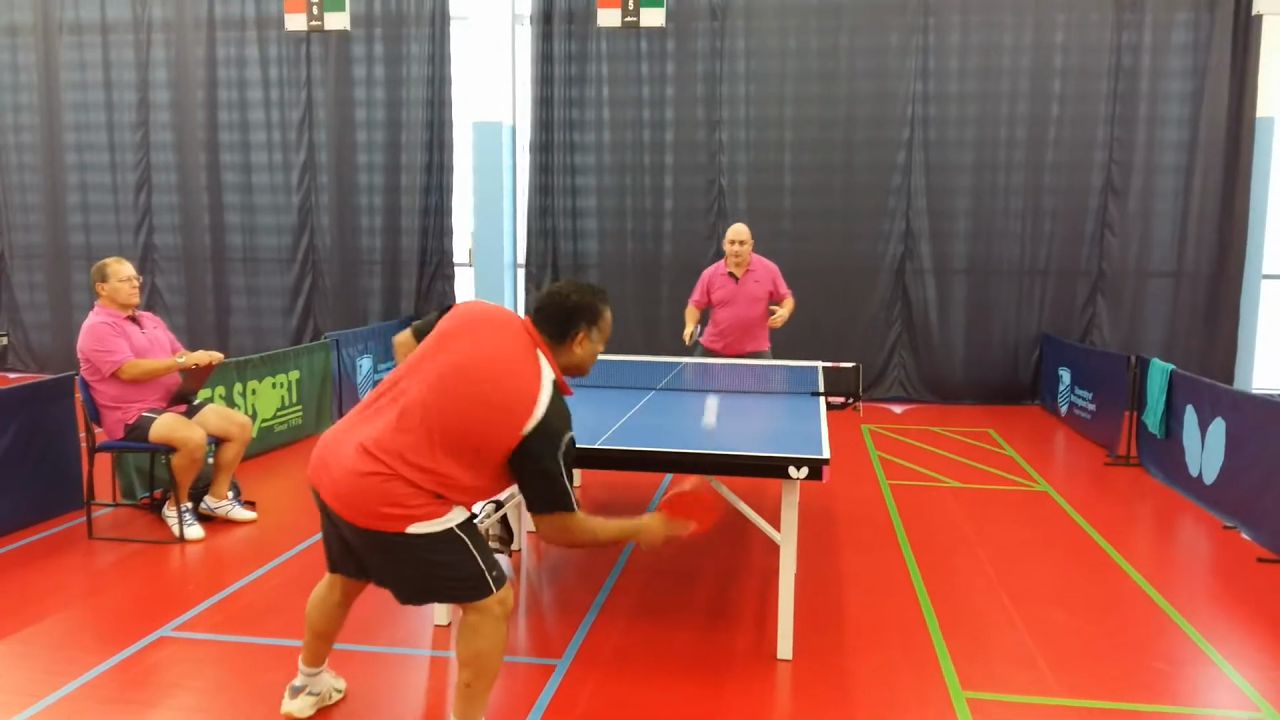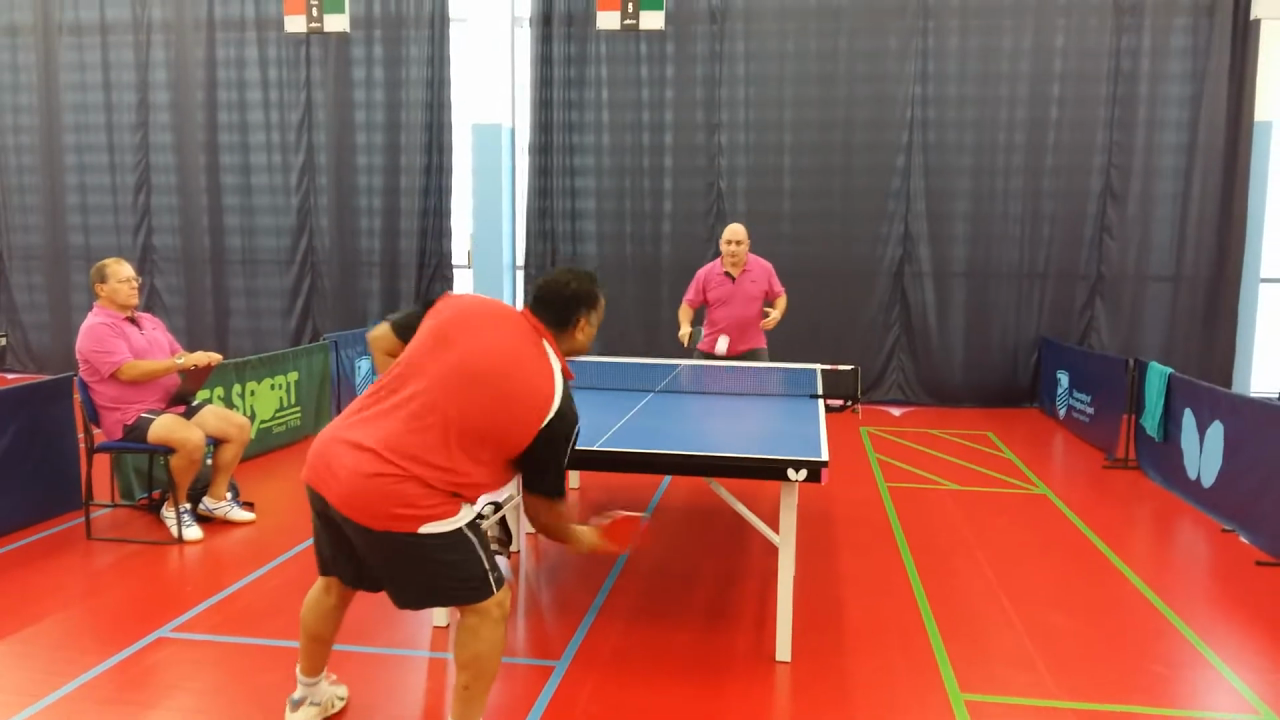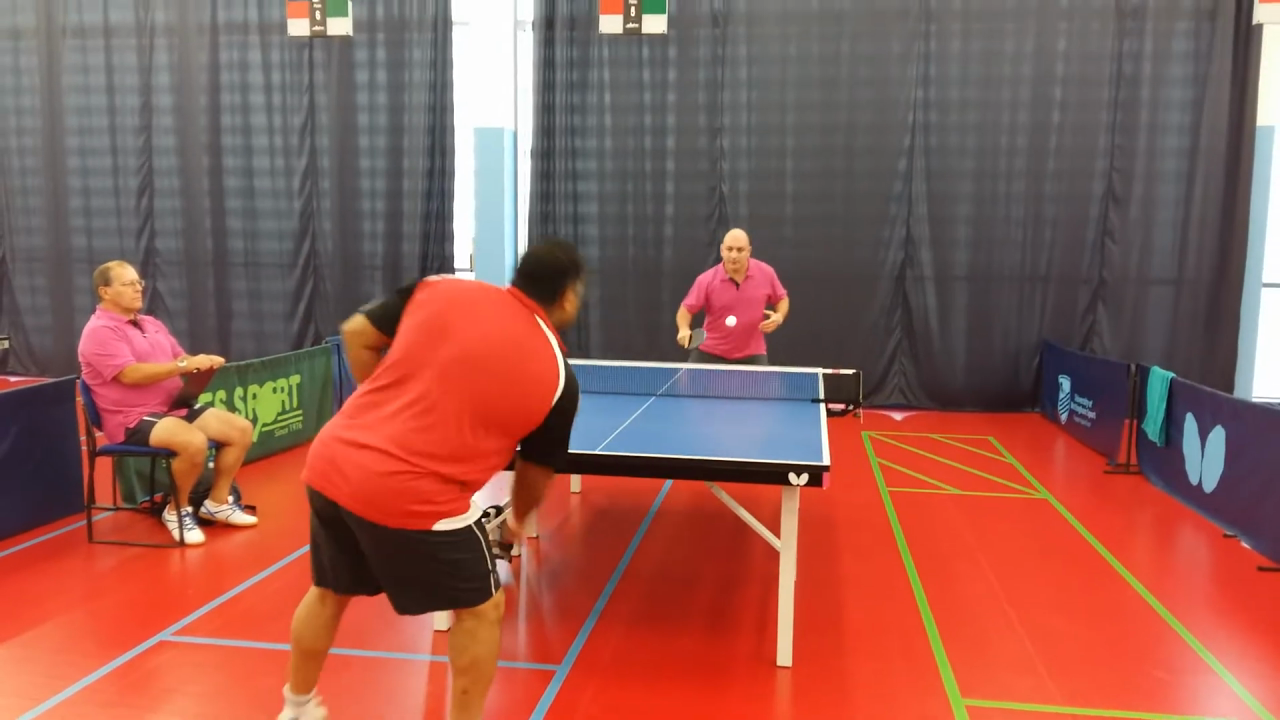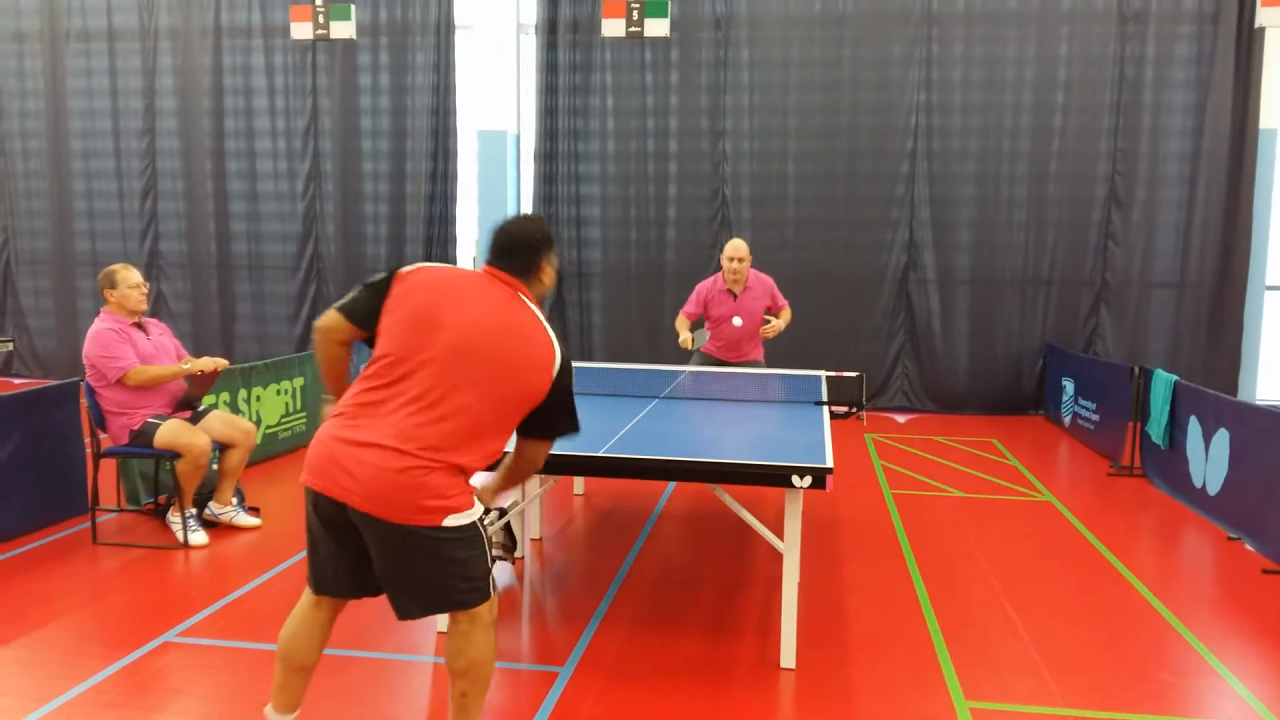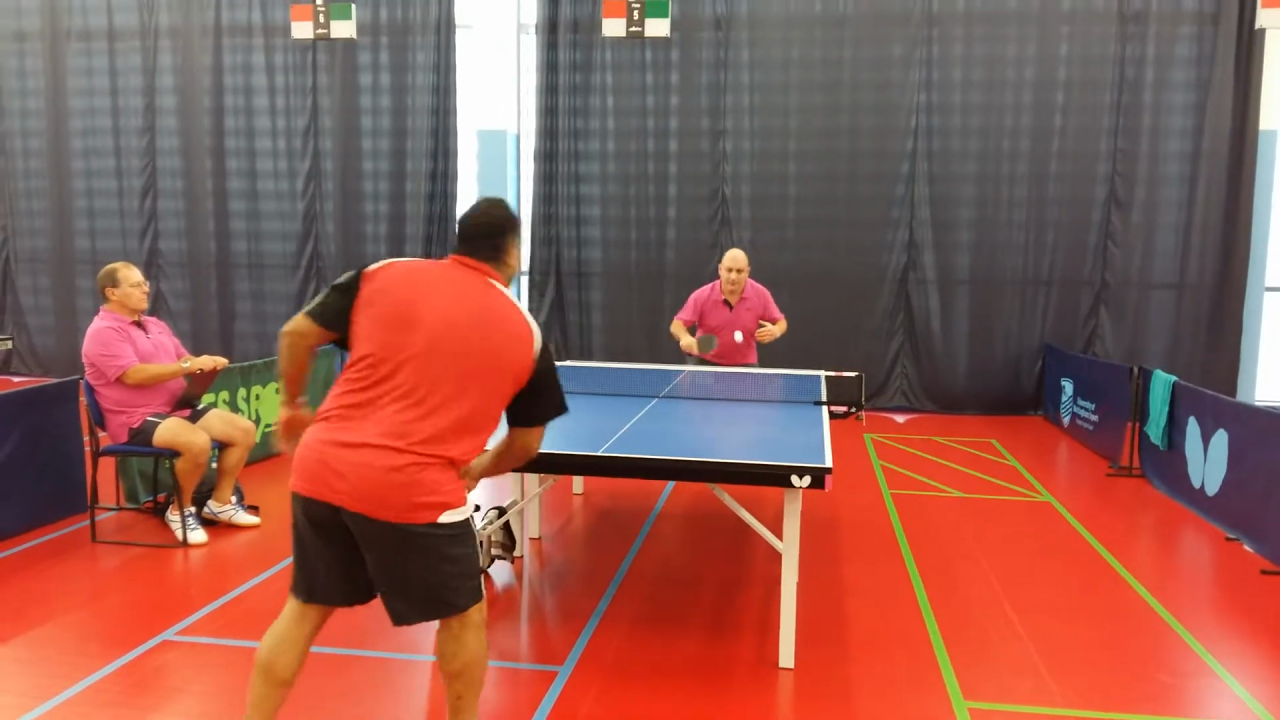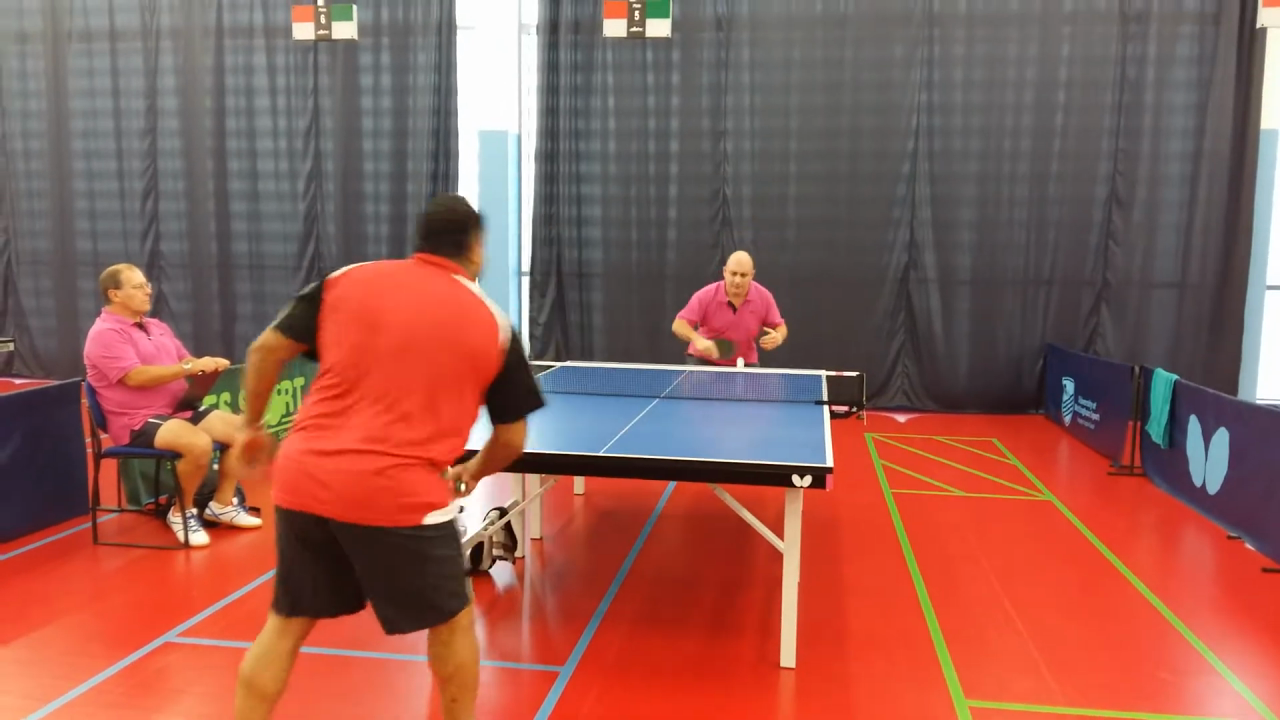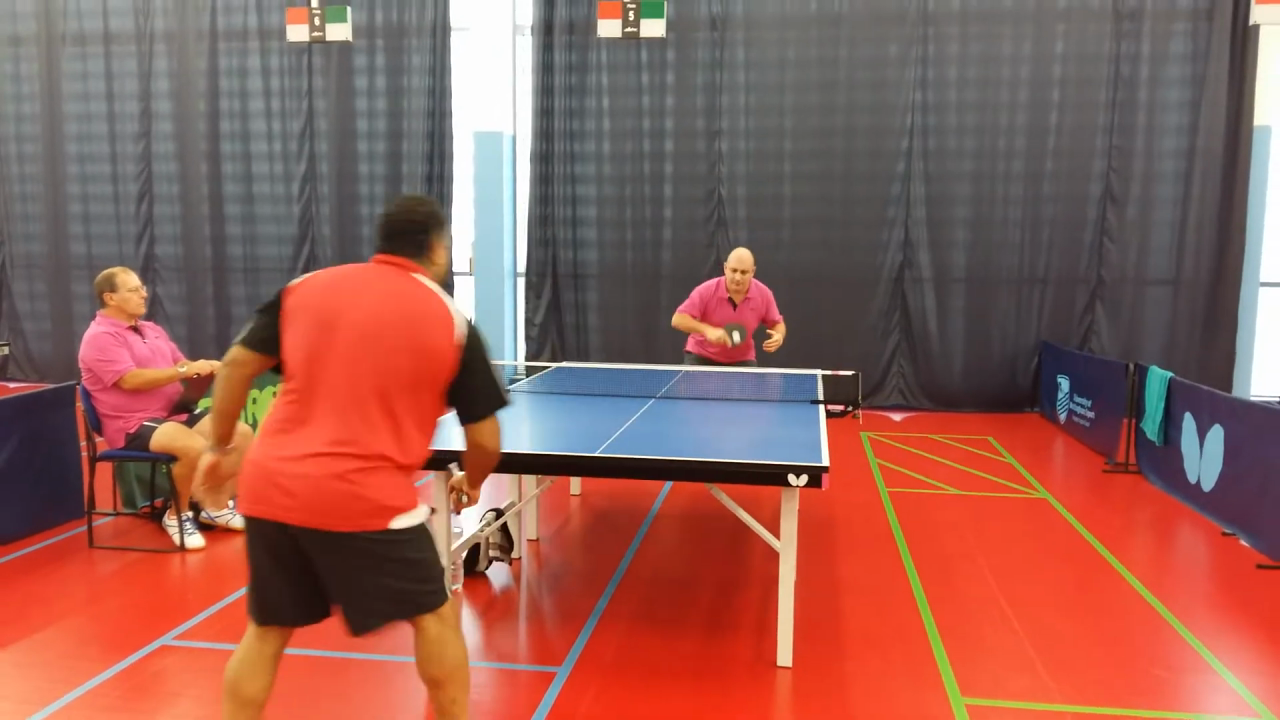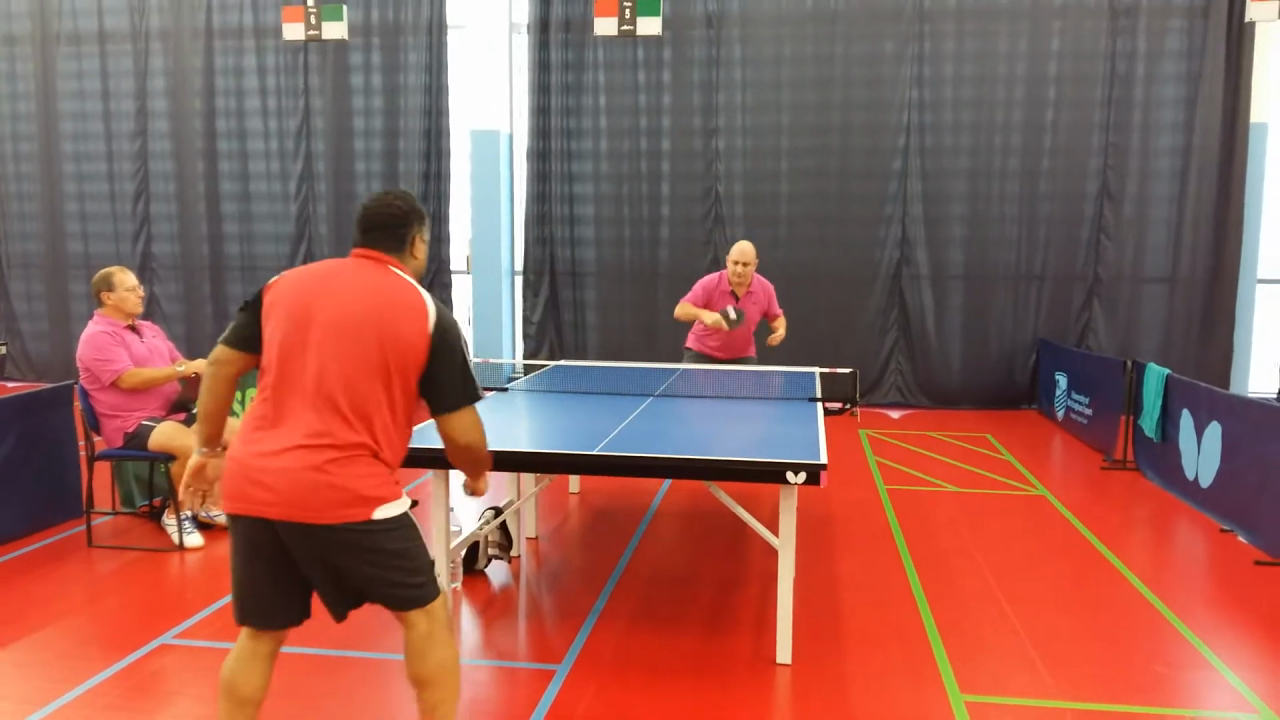
dt=0.1s
person 1, frame 1
left shoulder: (477, 314)
right shoulder: (546, 412)
left elbow: (405, 346)
right elbow: (560, 528)
right wrist: (639, 529)
left hip: (335, 462)
right hip: (395, 500)
left knee: (347, 575)
right knee: (494, 605)
left ankle: (308, 684)
person 1, frame 2
left shoulder: (458, 306)
right shoulder: (554, 403)
right elbow: (544, 512)
right wrist: (580, 537)
left hip: (328, 467)
right hip: (403, 504)
left knee: (337, 582)
right knee: (488, 606)
person 1, frame 3
left shoulder: (439, 291)
right shoulder: (556, 374)
left elbow: (357, 336)
right elbow: (535, 481)
right wrist: (520, 516)
left hip: (332, 465)
right hip: (415, 498)
left knee: (328, 592)
right knee: (481, 609)
person 1, frame 4
left shoulder: (417, 279)
right shoulder: (550, 352)
left elbow: (329, 330)
right elbow: (531, 454)
left wrist: (341, 404)
right wrist: (493, 488)
left hip: (332, 466)
right hip: (420, 495)
left knee: (321, 599)
right knee: (475, 612)
person 1, frame 5
left shoulder: (384, 275)
right shoulder: (523, 333)
left elbow: (297, 336)
right elbow: (526, 442)
left wrist: (291, 406)
right wrist: (481, 468)
left hip: (323, 470)
right hip: (414, 492)
left knee: (305, 611)
right knee: (462, 617)
person 1, frame 6
left shoulder: (348, 281)
right shoulder: (493, 327)
left elbow: (266, 349)
right elbow: (511, 441)
left wrist: (251, 426)
right wrist: (468, 475)
left hip: (303, 480)
right hip: (398, 496)
left knee: (286, 624)
right knee: (451, 621)
person 1, frame 7
left shoulder: (307, 288)
right shoulder: (452, 323)
left elbow: (236, 364)
right elbow: (486, 442)
left wrist: (218, 446)
right wrist: (470, 484)
left hip: (272, 489)
right hip: (369, 502)
left knee: (268, 632)
right knee: (436, 618)
person 1, frame 8
left shoulder: (287, 284)
right shoulder: (428, 314)
left elbow: (222, 363)
right elbow: (463, 435)
left wrist: (207, 448)
right wrist: (478, 474)
left hip: (253, 486)
right hip: (348, 495)
left knee: (260, 634)
right knee: (425, 613)
person 2, frame 1
left shoulder: (151, 320)
right shoulder: (99, 327)
left elbow: (179, 354)
right elbow: (129, 370)
left wrist: (201, 358)
right wrist: (184, 360)
left hip: (174, 403)
right hip: (133, 415)
left knee: (241, 425)
right knee: (194, 438)
left ankle: (217, 498)
right ankle: (176, 506)
person 2, frame 2
left shoulder: (150, 321)
right shoulder: (97, 328)
left elbow: (178, 355)
right elbow: (128, 371)
left wrist: (200, 359)
right wrist: (183, 362)
left hip: (173, 404)
right hip: (132, 416)
left knee: (239, 426)
right knee: (192, 439)
left ankle: (215, 499)
right ankle: (175, 507)
person 2, frame 3
left shoulder: (153, 324)
right shoulder: (100, 331)
left elbow: (180, 358)
right elbow: (130, 374)
left wrist: (203, 362)
right wrist: (185, 365)
left hip: (174, 407)
right hip: (133, 420)
left knee: (241, 429)
right knee: (194, 443)
left ankle: (217, 503)
right ankle: (177, 510)
person 2, frame 4
left shoulder: (157, 327)
right shoulder: (104, 334)
left elbow: (184, 360)
right elbow: (135, 376)
left wrist: (207, 365)
right wrist: (189, 367)
left hip: (178, 409)
right hip: (138, 422)
left knee: (245, 431)
right knee: (198, 444)
left ankle: (221, 504)
right ankle: (181, 512)
person 2, frame 5
left shoulder: (156, 325)
right shoulder: (104, 332)
left elbow: (184, 360)
right elbow: (134, 375)
left wrist: (206, 363)
right wrist: (189, 366)
left hip: (178, 408)
right hip: (137, 420)
left knee: (245, 430)
right knee: (197, 443)
left ankle: (220, 502)
right ankle: (180, 511)
person 2, frame 6
left shoulder: (158, 327)
right shoulder: (106, 334)
left elbow: (185, 361)
right elbow: (136, 376)
left wrist: (208, 365)
right wrist: (190, 367)
left hip: (180, 409)
right hip: (139, 421)
right knee: (199, 444)
left ankle: (222, 504)
right ankle: (182, 512)
person 2, frame 7
left shoulder: (153, 330)
right shoulder: (101, 337)
left elbow: (180, 364)
right elbow: (131, 380)
left wrist: (203, 368)
right wrist: (184, 371)
left hip: (175, 412)
right hip: (133, 425)
left knee: (241, 434)
right knee: (195, 447)
left ankle: (215, 507)
right ankle: (177, 515)
person 2, frame 8
left shoulder: (150, 329)
right shoulder: (97, 336)
left elbow: (178, 363)
right elbow: (128, 379)
left wrist: (196, 367)
right wrist: (182, 370)
left hip: (172, 411)
right hip: (131, 424)
left knee: (235, 431)
right knee: (190, 445)
left ankle: (212, 506)
right ankle: (175, 514)
